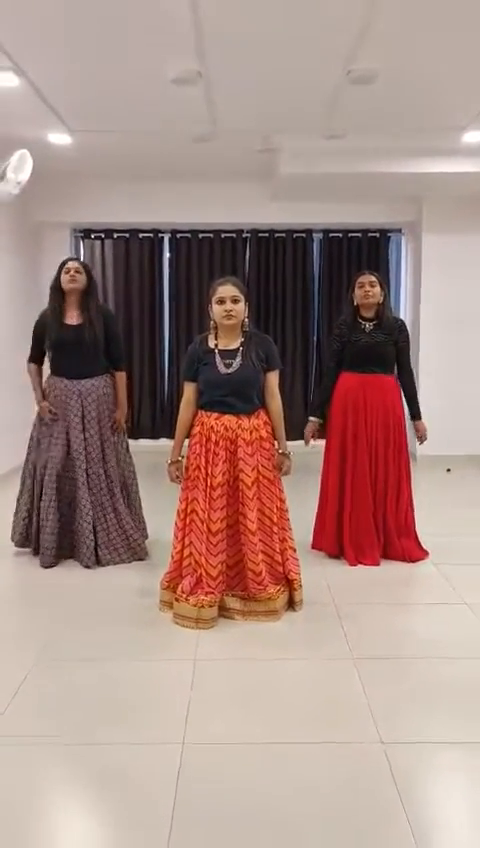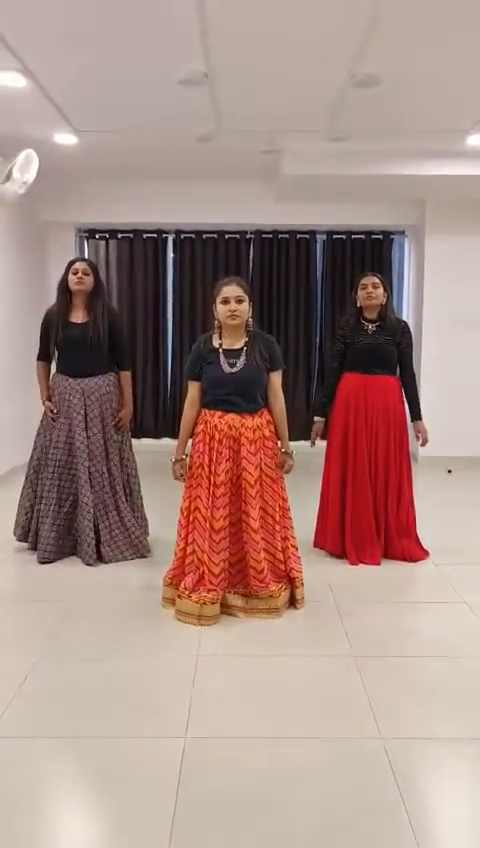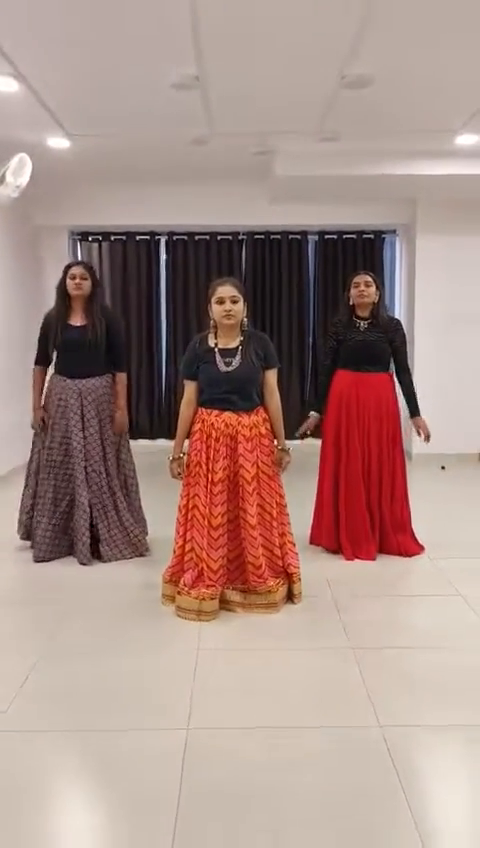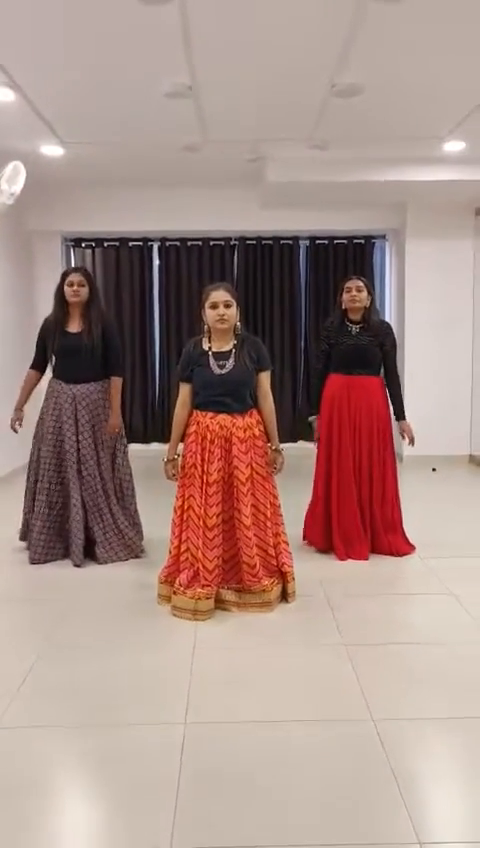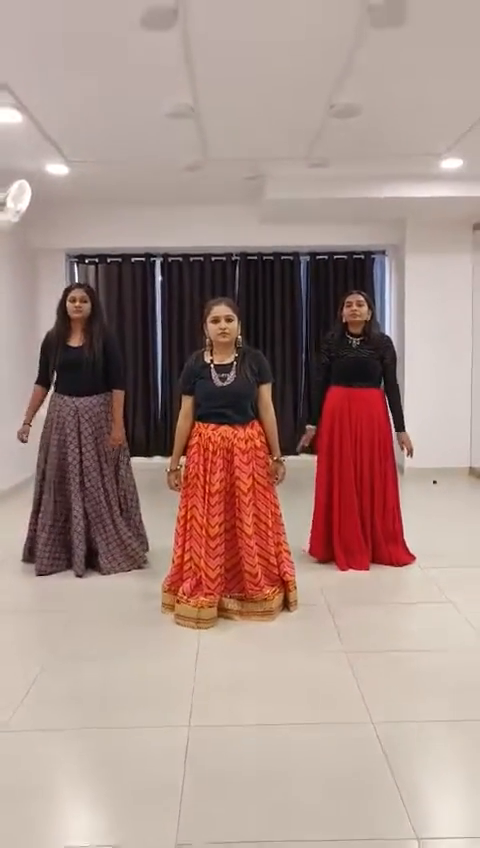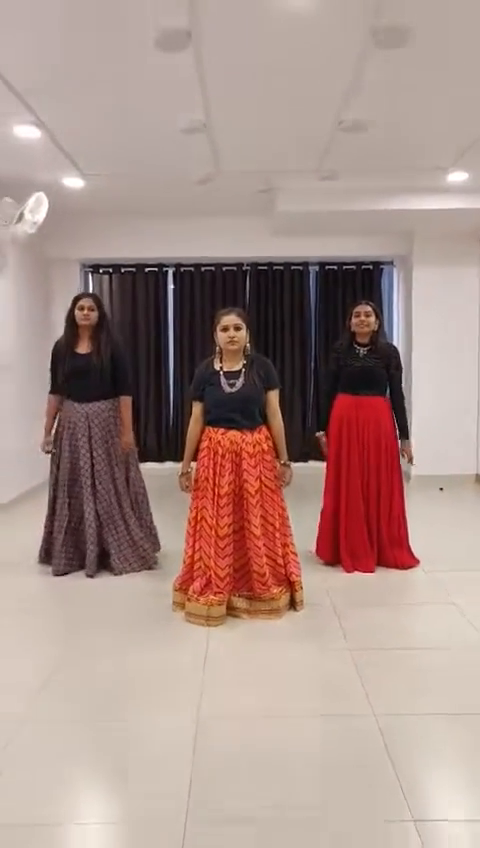
dt=0.2s
person 1, frame 1
left shoulder: (262, 345)
right shoulder: (198, 349)
left elbow: (273, 398)
right elbow: (188, 403)
left wrist: (283, 447)
right wrist: (175, 454)
left hip: (254, 440)
right hip: (210, 441)
left knee: (254, 517)
right knee: (208, 518)
left ankle: (255, 587)
right ankle: (205, 589)
person 1, frame 2
left shoulder: (265, 345)
right shoulder: (202, 348)
left elbow: (276, 398)
right elbow: (192, 402)
left wrist: (285, 446)
right wrist: (179, 452)
left hip: (257, 439)
right hip: (213, 440)
left knee: (257, 515)
right knee: (212, 516)
left ankle: (257, 584)
right ankle: (207, 587)
person 1, frame 3
left shoulder: (260, 344)
right shoulder: (198, 347)
left elbow: (272, 396)
right elbow: (189, 401)
left wrist: (282, 443)
right wrist: (176, 450)
left hip: (253, 437)
right hip: (210, 438)
left knee: (255, 511)
right knee: (209, 513)
left ankle: (256, 580)
right ankle: (206, 582)
person 1, frame 4
left shoulder: (253, 347)
right shoulder: (193, 351)
left elbow: (265, 397)
right elbow: (183, 403)
left wrist: (275, 444)
right wrist: (171, 452)
left hip: (247, 438)
right hip: (204, 439)
left knee: (249, 512)
right knee: (204, 513)
left ankle: (250, 580)
right ankle: (201, 582)
person 1, frame 5
left shoulder: (254, 360)
right shoulder: (195, 364)
left elbow: (266, 409)
right elbow: (185, 415)
left wrist: (276, 455)
right wrist: (174, 463)
left hip: (248, 450)
right hip: (206, 451)
left knee: (250, 521)
right knee: (206, 523)
left ankle: (252, 589)
right ankle: (204, 591)
person 1, frame 6
left shoulder: (262, 367)
right shoulder: (205, 372)
left elbow: (274, 415)
right elbow: (196, 420)
left wrist: (284, 459)
right wrist: (185, 465)
left hip: (256, 453)
right hip: (216, 454)
left knee: (258, 522)
right knee: (216, 523)
left ankle: (260, 588)
right ankle: (213, 590)
person 2, frame 1
left shoulder: (102, 316)
right shoulder: (47, 319)
left elbow: (118, 363)
right elbow: (34, 362)
left wrist: (122, 405)
right wrist: (39, 398)
left hip: (98, 398)
right hip: (61, 399)
left knee: (101, 470)
right knee: (56, 472)
left ankle: (107, 539)
right ankle: (56, 539)
person 2, frame 2
left shoulder: (107, 315)
right shoulder: (54, 316)
left elbow: (123, 362)
right elbow: (43, 359)
left wrist: (127, 404)
right wrist: (45, 396)
left hip: (102, 396)
right hip: (65, 397)
left knee: (104, 469)
right knee: (60, 468)
left ankle: (111, 536)
right ankle: (58, 537)
person 2, frame 3
left shoulder: (105, 318)
right shoulder: (53, 318)
left elbow: (120, 365)
right elbow: (41, 362)
left wrist: (122, 407)
right wrist: (36, 403)
left hip: (99, 397)
right hip: (62, 398)
left knee: (102, 469)
right knee: (59, 468)
left ankle: (111, 536)
right ankle: (56, 536)
person 2, frame 4
left shoulder: (102, 324)
right shoulder: (51, 324)
left elbow: (116, 371)
right elbow: (37, 366)
left wrist: (115, 412)
right wrist: (19, 406)
left hip: (94, 402)
right hip: (59, 402)
left knee: (98, 472)
right knee: (56, 472)
left ankle: (107, 537)
right ankle: (53, 538)
person 2, frame 5
left shoulder: (103, 339)
right shoulder: (53, 339)
left elbow: (117, 384)
right elbow: (42, 382)
left wrist: (118, 424)
right wrist: (27, 420)
left hip: (97, 415)
right hip: (62, 415)
left knee: (100, 484)
right knee: (59, 484)
left ankle: (111, 549)
right ankle: (58, 549)
person 2, frame 6
left shoulder: (110, 346)
right shoulder: (62, 347)
left elbow: (124, 390)
right elbow: (57, 391)
left wrist: (127, 429)
right wrist: (49, 430)
left hip: (106, 420)
right hip: (72, 422)
left knee: (112, 487)
right knee: (73, 488)
left ankle: (122, 550)
right ankle: (71, 551)
person 3, frame 1
left shoulder: (396, 327)
right shoulder: (343, 327)
left elbow: (405, 372)
right elbow: (331, 372)
left wrist: (416, 416)
right wrist: (315, 414)
left hip: (385, 404)
right hip: (348, 402)
left knee: (387, 473)
right knee: (349, 472)
left ankle: (391, 540)
right ankle: (350, 540)
person 3, frame 2
left shoulder: (399, 328)
right shoulder: (346, 328)
left elbow: (407, 373)
right elbow: (334, 372)
left wrist: (417, 417)
right wrist: (321, 415)
left hip: (387, 404)
right hip: (350, 403)
left knee: (388, 472)
right knee: (351, 472)
left ankle: (393, 540)
right ankle: (351, 539)
person 3, frame 3
left shoulder: (391, 326)
right shoulder: (339, 325)
left elbow: (402, 369)
right elbow: (327, 369)
left wrist: (415, 413)
right wrist: (315, 411)
left hip: (381, 401)
right hip: (344, 400)
left knee: (382, 468)
right knee: (345, 468)
left ankle: (388, 536)
right ankle: (348, 535)
person 3, frame 4
left shoulder: (382, 329)
right shoulder: (331, 329)
left elbow: (392, 374)
right elbow: (321, 372)
left wrist: (401, 417)
right wrist: (317, 413)
left hip: (372, 403)
right hip: (337, 402)
left knee: (375, 470)
right knee: (338, 469)
left ankle: (381, 535)
right ankle: (340, 535)
person 3, frame 5
left shoulder: (382, 343)
right shoulder: (331, 342)
left elbow: (392, 386)
right elbow: (322, 384)
left wrist: (401, 429)
right wrist: (313, 424)
left hip: (372, 415)
right hip: (337, 414)
left knee: (375, 481)
right knee: (339, 481)
left ankle: (381, 547)
right ankle: (342, 546)
person 3, frame 6
left shoulder: (388, 352)
right shoulder: (340, 351)
left elbow: (397, 394)
right elbow: (328, 391)
left wrist: (405, 436)
right wrist: (323, 430)
left hip: (378, 422)
right hip: (344, 421)
left knee: (381, 486)
right knee: (345, 486)
left ankle: (388, 550)
right ankle: (348, 549)
